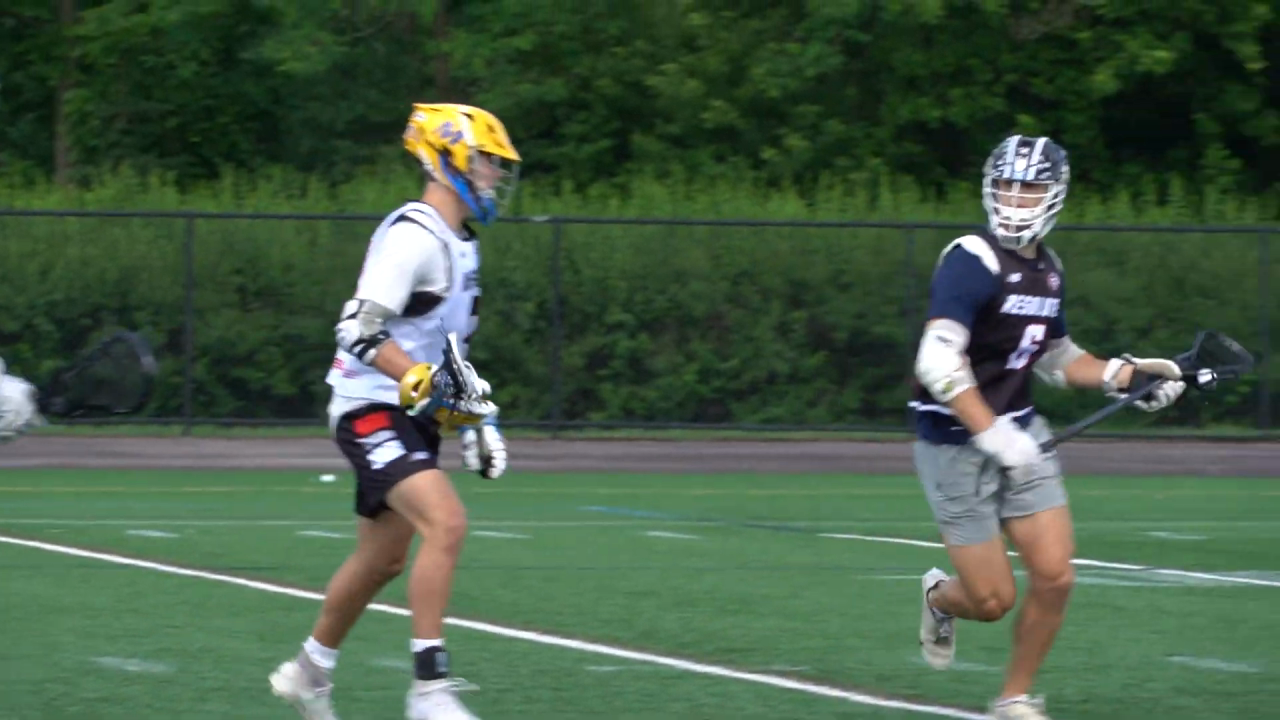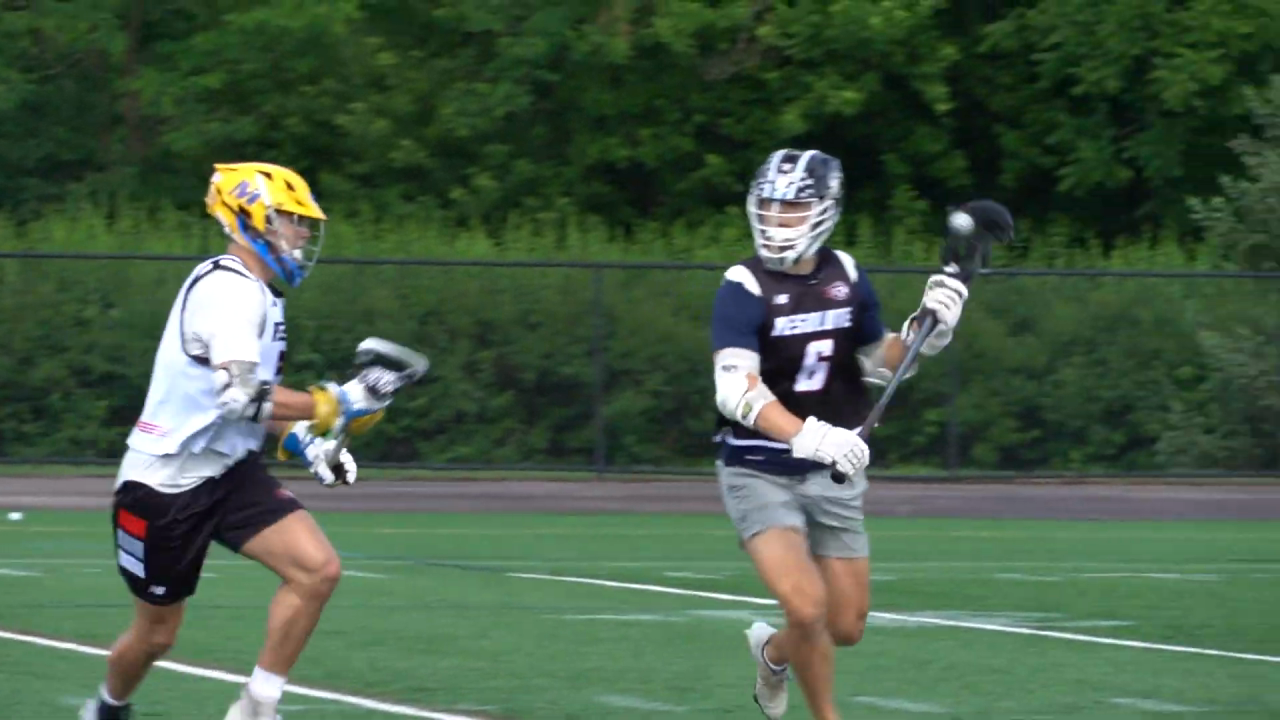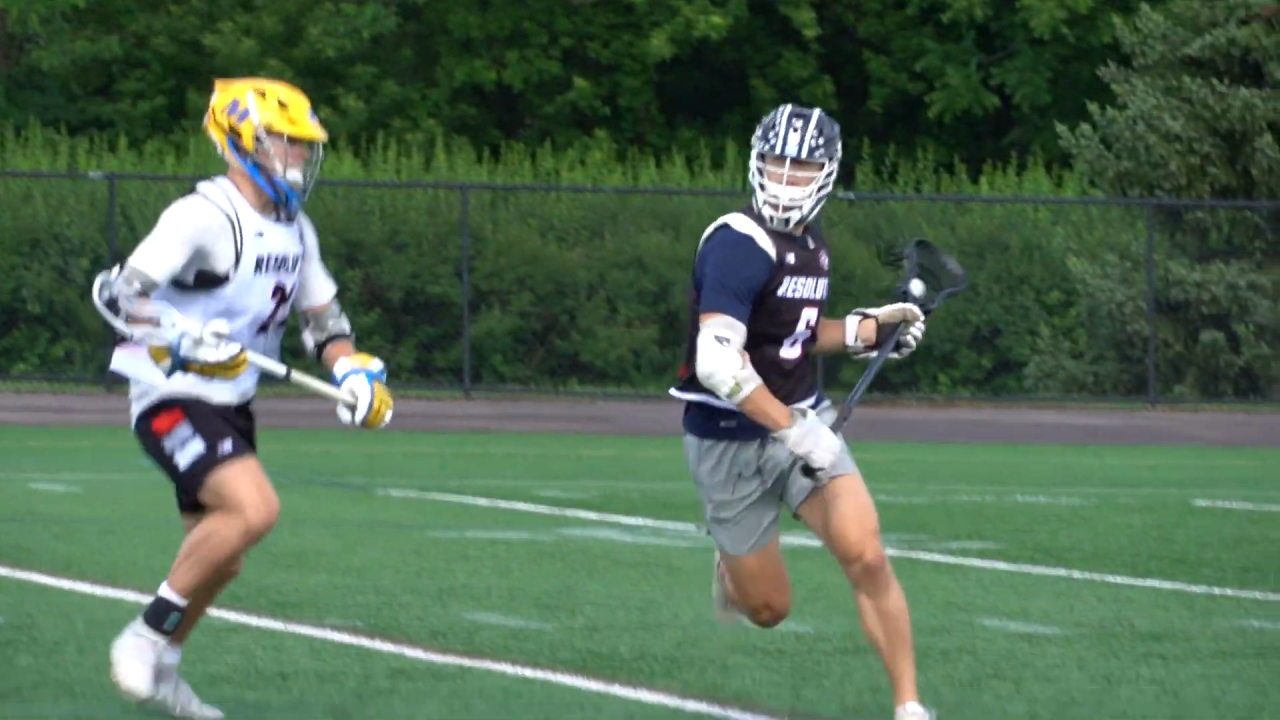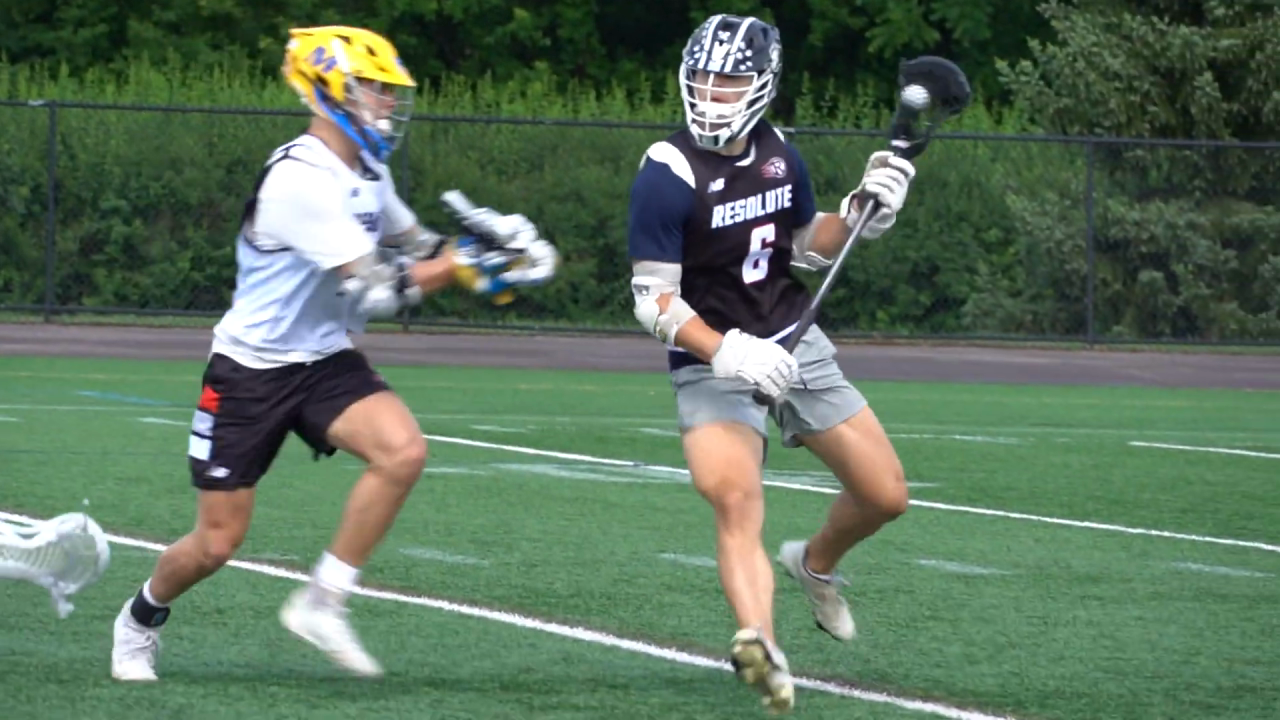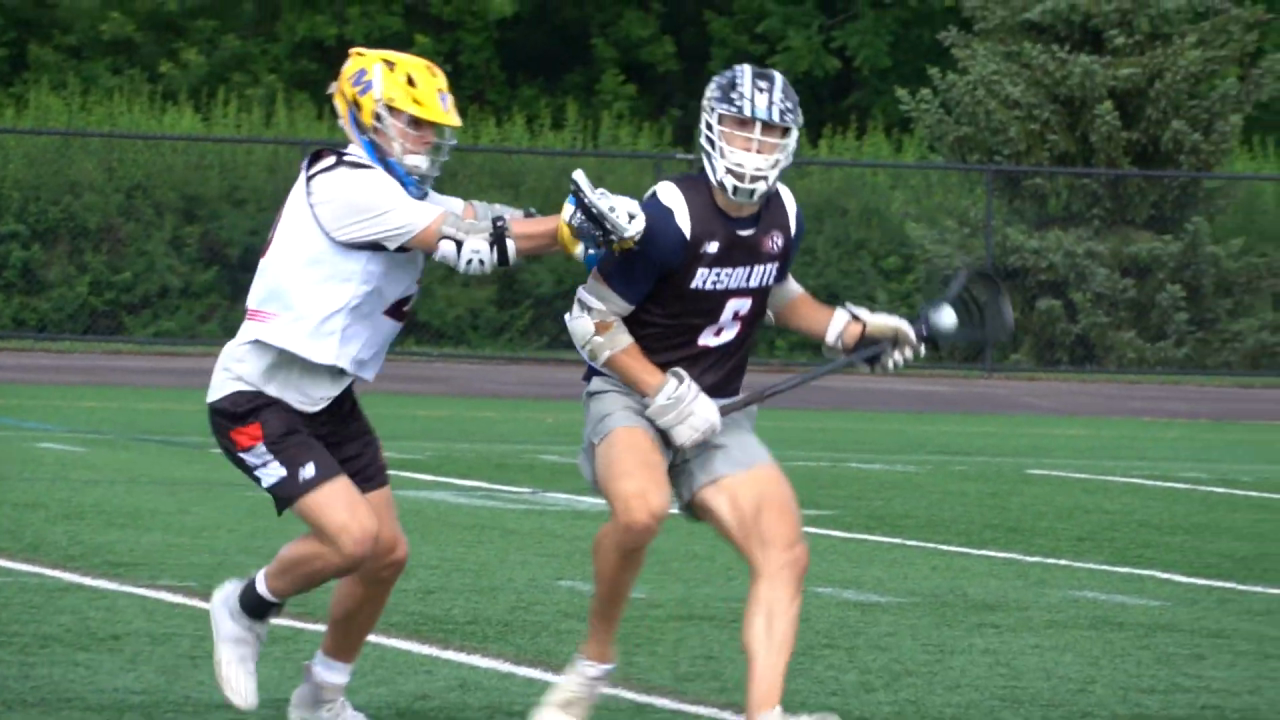
dt=0.5s
person 1, frame 1
left shoulder: (460, 242)
right shoulder: (411, 235)
right elbow: (360, 332)
left wrist: (477, 417)
right wrist: (424, 386)
left hip: (413, 416)
right hip: (373, 411)
left knee: (380, 555)
right knee: (446, 526)
person 1, frame 2
left shoulder: (259, 293)
right shoulder: (224, 288)
right elbow: (238, 395)
left wrist: (307, 443)
right wrist: (331, 408)
left hip: (230, 472)
right hip: (164, 482)
left knee: (319, 569)
right knee: (157, 635)
person 1, frame 3
left shoulder: (296, 229)
right shoulder: (202, 212)
left elbow: (326, 323)
right elbow: (118, 290)
left wrist: (357, 375)
right wrist: (168, 341)
left hip: (233, 405)
right hip: (175, 402)
left knee: (216, 558)
right knee: (256, 511)
right ankle: (151, 639)
person 1, frame 4
left shoulder: (369, 169)
right shoulder: (297, 180)
left elbow: (410, 243)
right elbow: (370, 288)
left wrist: (495, 252)
right wrist: (464, 266)
left hip: (328, 360)
right hip: (252, 370)
left knee: (404, 451)
right knee: (215, 543)
left ankle: (320, 602)
right ankle: (139, 625)
person 1, frame 5
left shoulder: (390, 184)
right shoulder: (343, 181)
left elbow: (483, 225)
right elbow: (466, 245)
left wrist: (582, 222)
right wrist: (568, 225)
left hip: (322, 399)
right hip: (256, 400)
left knee: (385, 554)
right knee: (350, 540)
right ankle: (245, 607)
person 2, frame 1
left shoulder: (1048, 267)
right shoulder: (971, 260)
left elbow: (1057, 359)
right elbow: (936, 364)
left wrist: (1128, 374)
right wrist: (993, 435)
left hip: (1019, 437)
right hip: (955, 446)
left knee: (1056, 580)
right knee: (991, 600)
right ankle: (943, 596)
person 2, frame 2
left shoulder: (846, 273)
right shoulder: (742, 289)
left elbow: (880, 363)
right elbow: (734, 389)
left wrist: (931, 326)
right wrist: (808, 436)
left hip: (834, 471)
right hip: (758, 473)
left knee: (844, 627)
right knee: (807, 614)
left ankle: (773, 650)
person 2, frame 3
left shoulder: (811, 243)
right shoulder: (737, 242)
right elbow: (717, 360)
left wrist: (871, 328)
right wrist: (792, 429)
left hip: (799, 421)
right hip: (732, 436)
left knee: (867, 559)
right knee: (769, 606)
right ankle: (736, 561)
person 2, frame 4
left shoulder: (779, 152)
right shoulder: (667, 172)
right elbow: (654, 299)
left wrist: (865, 206)
right wrist: (728, 354)
left hip: (795, 348)
right hip: (713, 366)
left knee: (886, 498)
right knee: (734, 498)
left ankle: (813, 563)
person 2, frame 5
left shoulder: (781, 212)
right shoulder: (670, 214)
right elbow: (590, 320)
left wrist: (854, 326)
right wrist: (665, 391)
left hip: (713, 415)
right hip: (634, 395)
left knee: (784, 552)
right knee: (640, 513)
right ankle: (593, 659)
